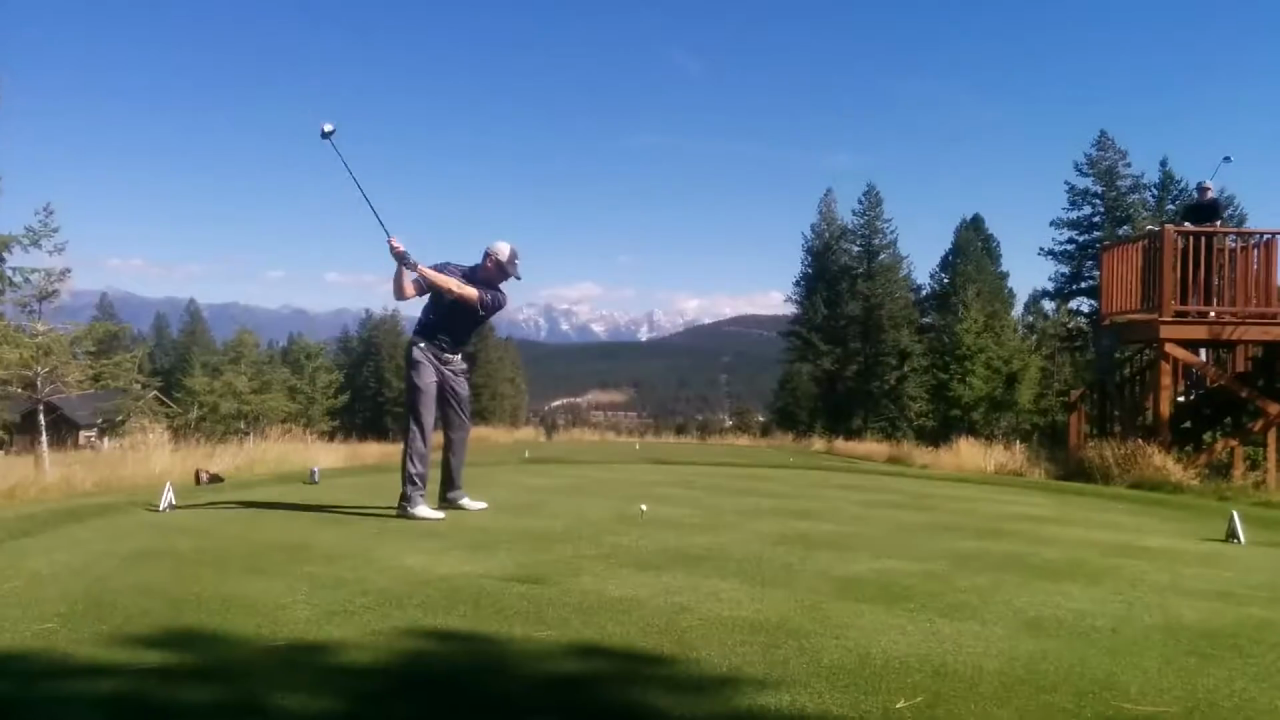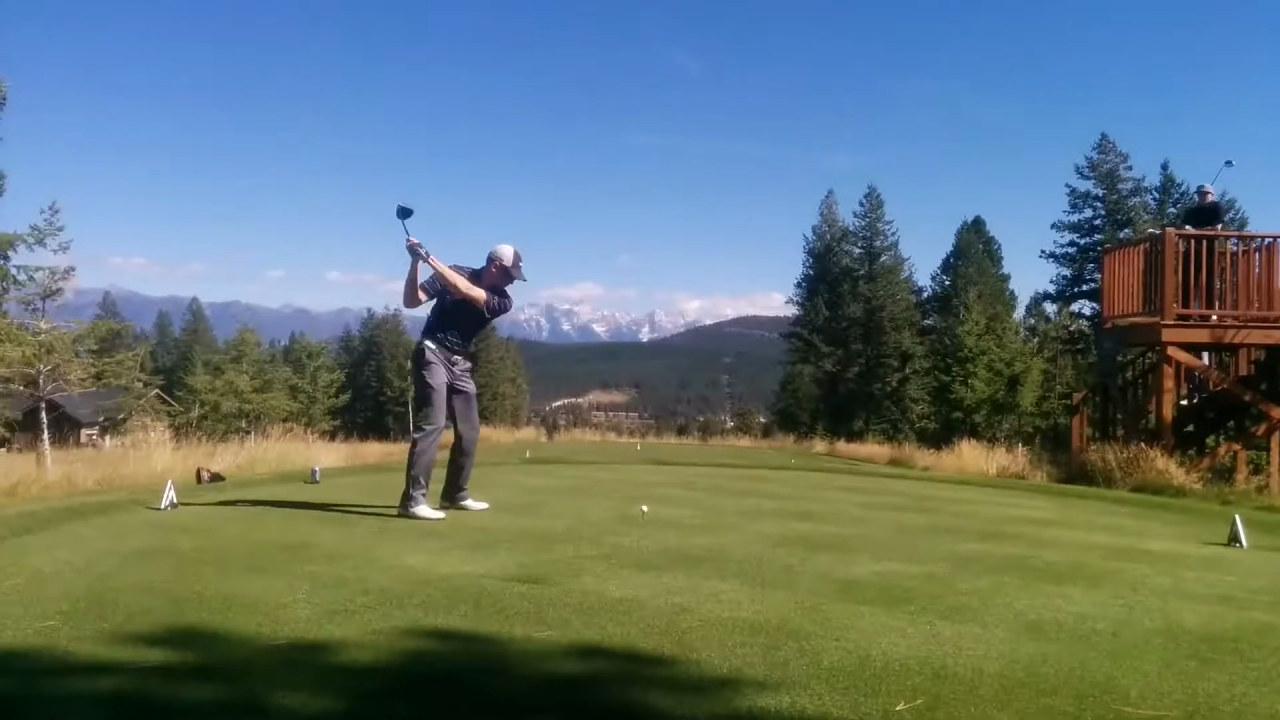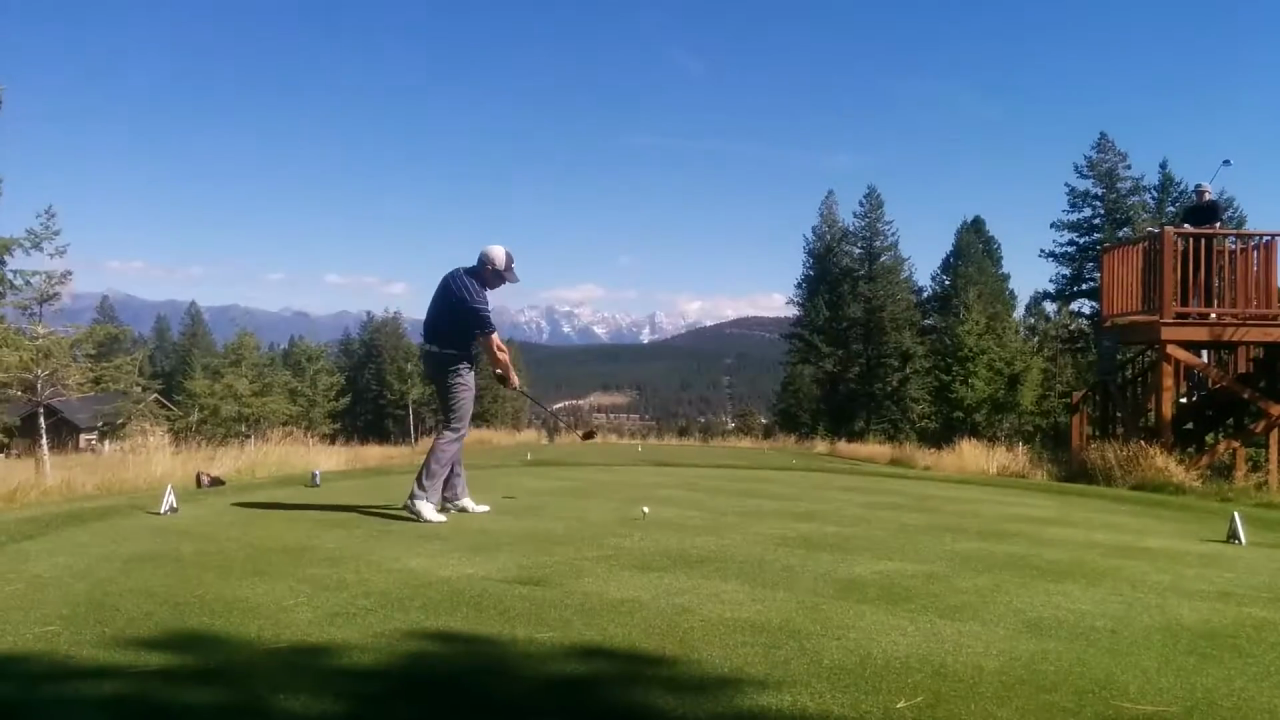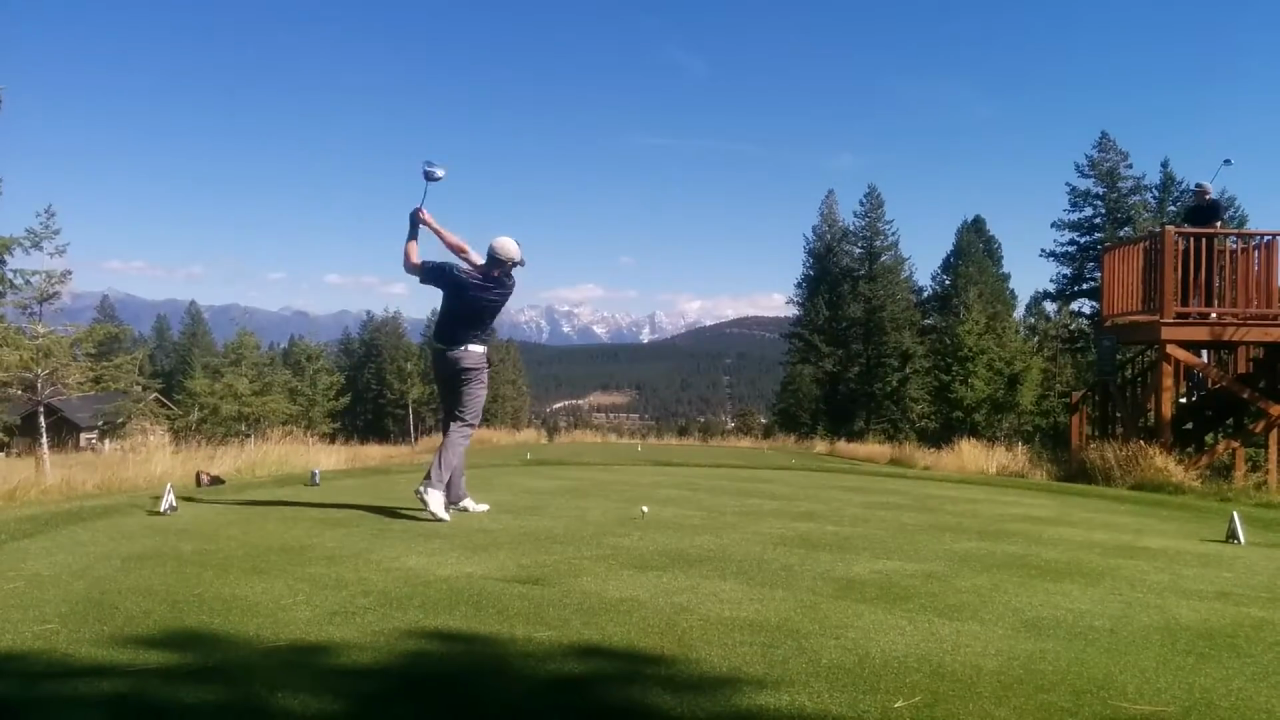
dt=0.2s
person 1, frame 1
left shoulder: (496, 298)
right shoulder: (446, 270)
left elbow: (456, 290)
right elbow: (402, 293)
left wrist: (416, 266)
right wrist: (401, 263)
left hip: (453, 361)
right hip: (424, 353)
left knee: (458, 429)
right knee: (421, 426)
left ankle: (452, 494)
right ankle: (411, 499)
person 1, frame 2
left shoulder: (501, 301)
right shoulder: (454, 273)
left elbow: (465, 290)
right elbow: (411, 301)
left wrist: (431, 261)
right wrist: (416, 262)
left hip: (460, 363)
right hip: (432, 355)
left knee: (469, 430)
right knee: (431, 425)
left ankle: (455, 494)
right ankle: (413, 499)
person 1, frame 3
left shoulder: (459, 277)
right shoulder: (472, 296)
right elbow: (494, 347)
right wrist: (509, 373)
left hip: (452, 358)
right hip: (451, 361)
left knee: (455, 426)
right knee: (454, 428)
left ankle: (454, 495)
right ankle: (421, 496)
person 1, frame 4
left shoulder: (453, 275)
right shoulder: (506, 285)
left elbow: (410, 266)
right elbow: (468, 253)
left wrist: (416, 227)
right wrist: (433, 225)
left hip: (442, 354)
right hip: (471, 359)
left knee: (452, 422)
right knee: (463, 426)
left ankle: (455, 495)
right ankle: (434, 485)
